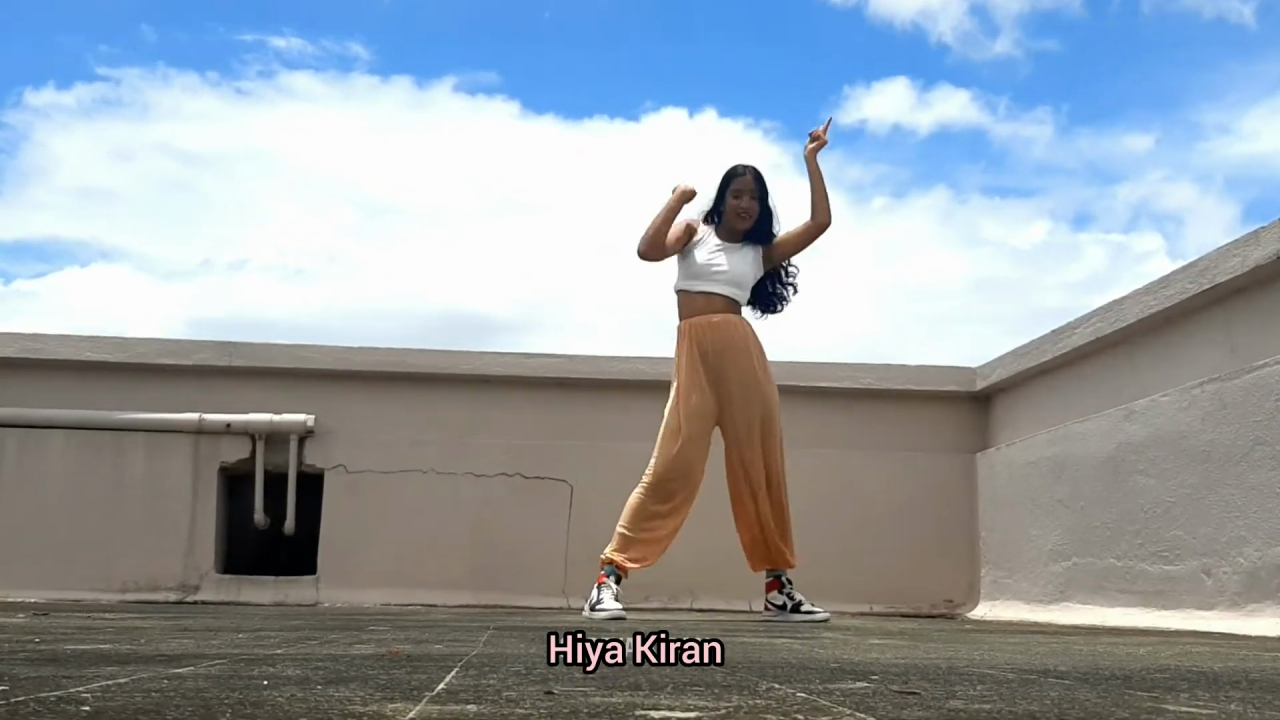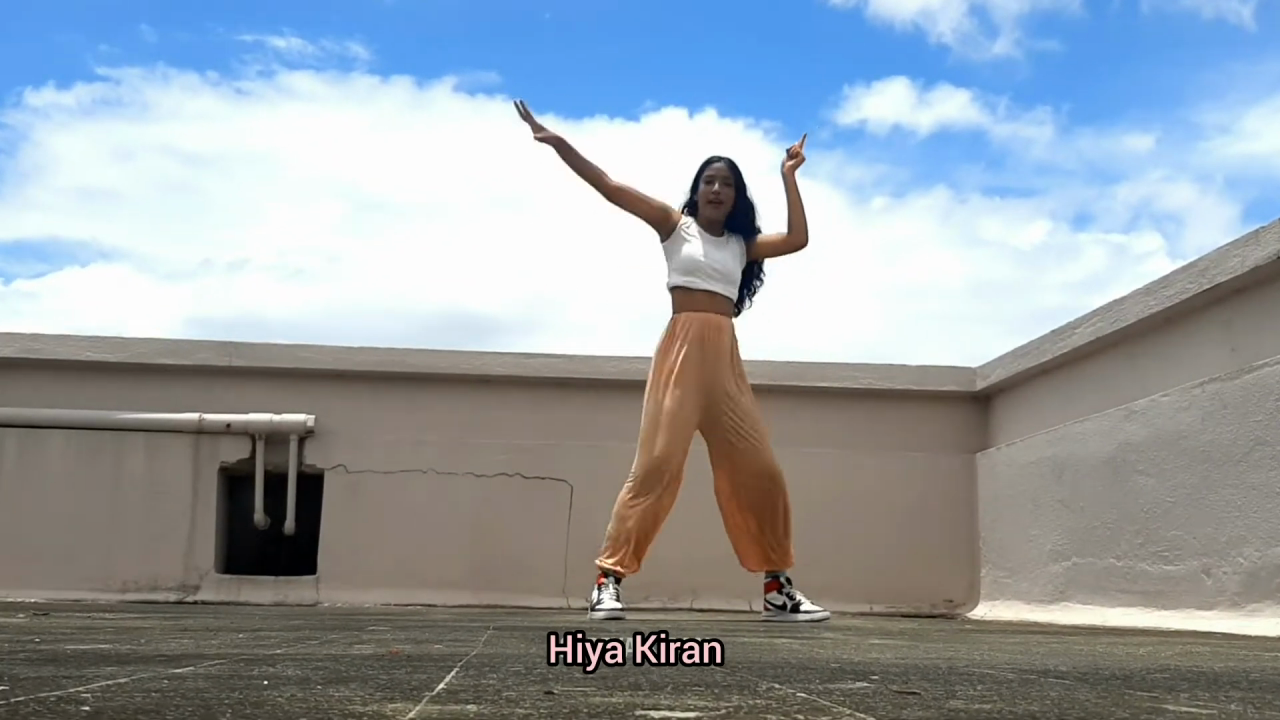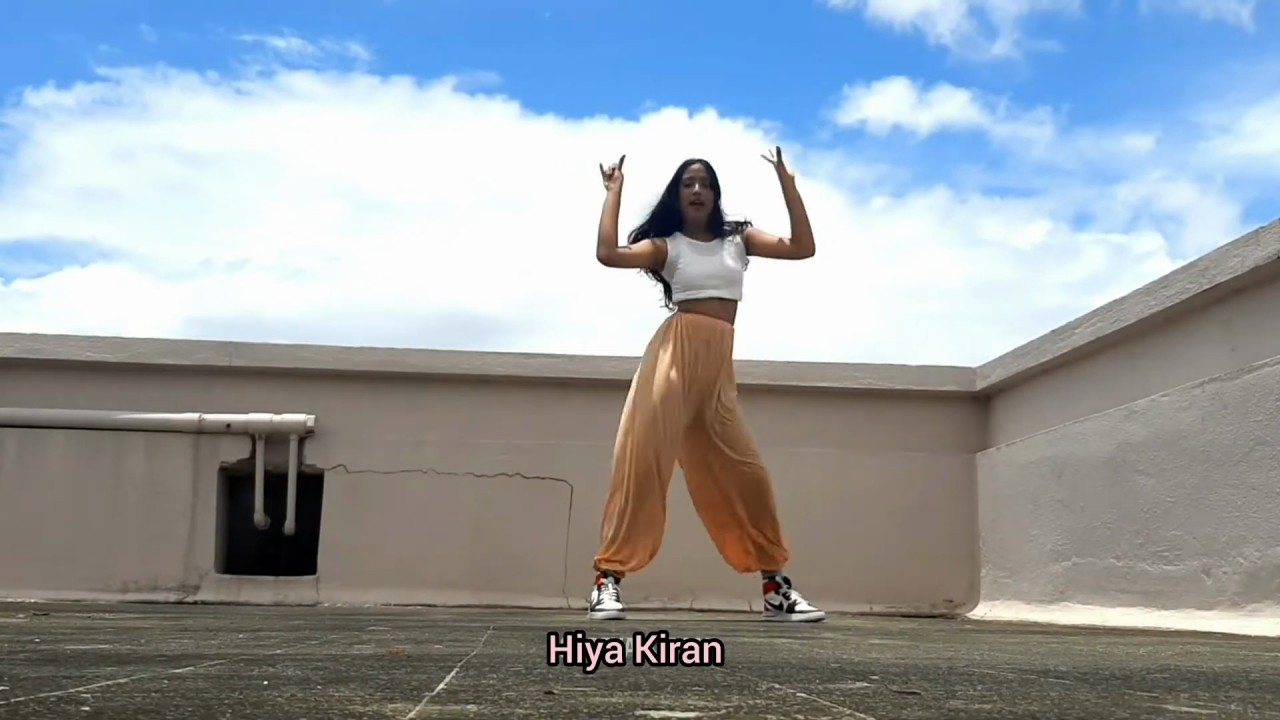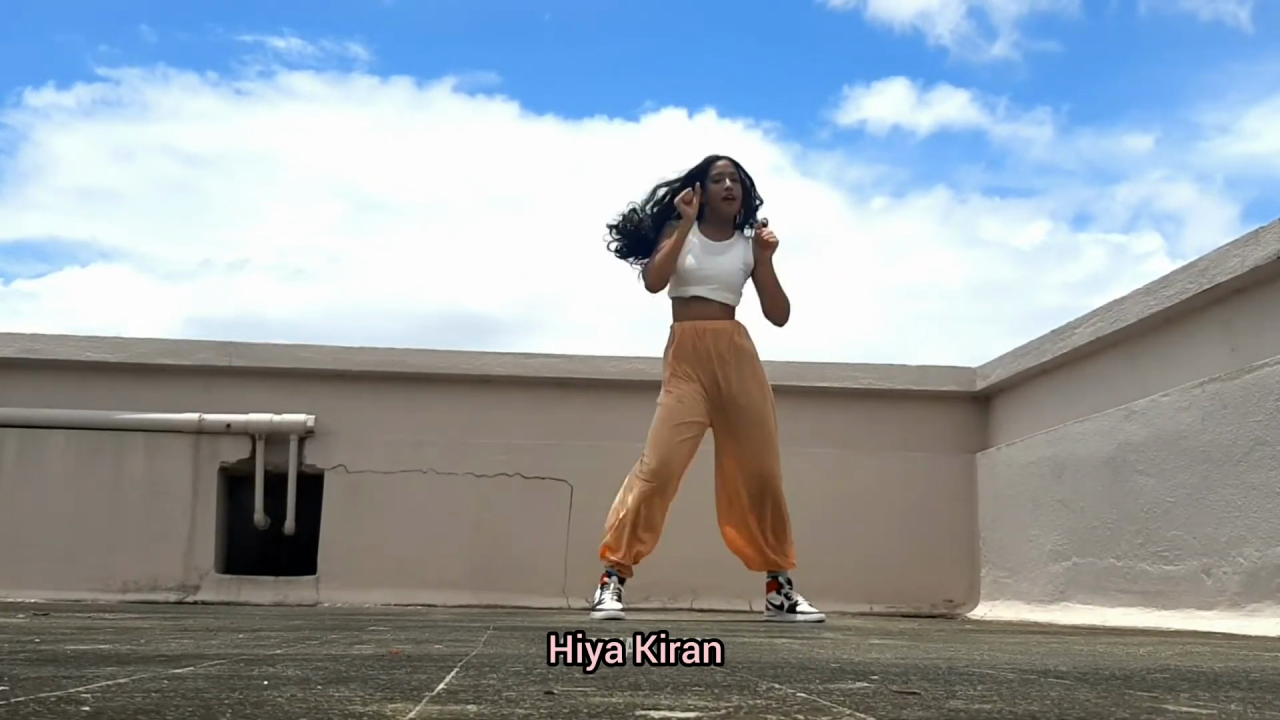
dt=0.2s
person 1, frame 1
left shoulder: (763, 253)
right shoulder: (693, 231)
left elbow: (821, 223)
right elbow: (648, 250)
left wrist: (812, 160)
right wrist: (678, 196)
left hip: (744, 354)
right hip: (693, 353)
left knee: (761, 470)
right knee: (672, 466)
left ankle: (777, 585)
right ankle: (610, 575)
person 1, frame 2
left shoulder: (743, 244)
right shoulder: (674, 223)
left elbow: (797, 239)
right elbow: (609, 188)
left wrist: (788, 175)
right wrist: (556, 142)
left hip: (726, 357)
right hip: (681, 348)
left knee: (760, 470)
right knee: (658, 464)
left ankle: (778, 585)
right ankle: (609, 577)
person 1, frame 3
left shoulder: (740, 239)
right shoulder: (666, 246)
left elbow: (803, 249)
right elbow: (608, 254)
left wrist: (789, 185)
right wrist: (614, 190)
left hip: (719, 367)
right hip: (675, 353)
left knee: (747, 474)
right knee: (644, 465)
left ankle: (776, 586)
right ankle: (608, 578)
person 1, frame 4
left shoulder: (752, 241)
right shoulder: (677, 232)
left elbow: (780, 316)
right elbow: (653, 281)
left wrist: (766, 264)
right wrist: (685, 224)
left hip: (737, 357)
right hip: (687, 358)
left knee: (760, 474)
right knee: (659, 464)
left ankle: (779, 587)
right ankle: (612, 576)
